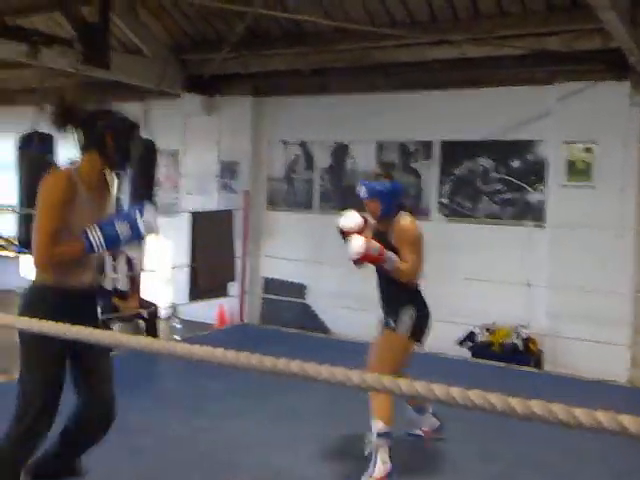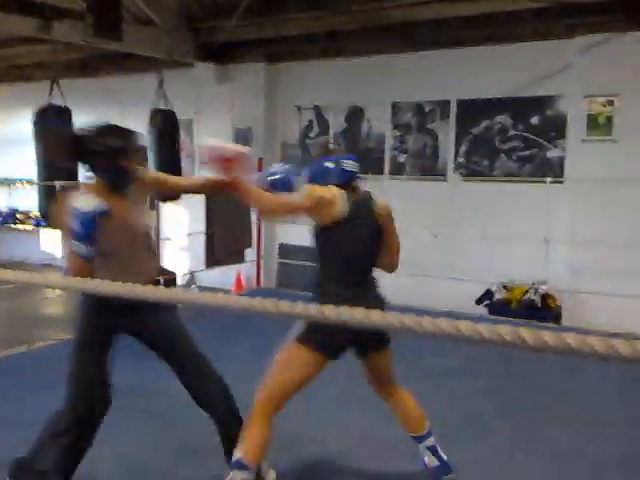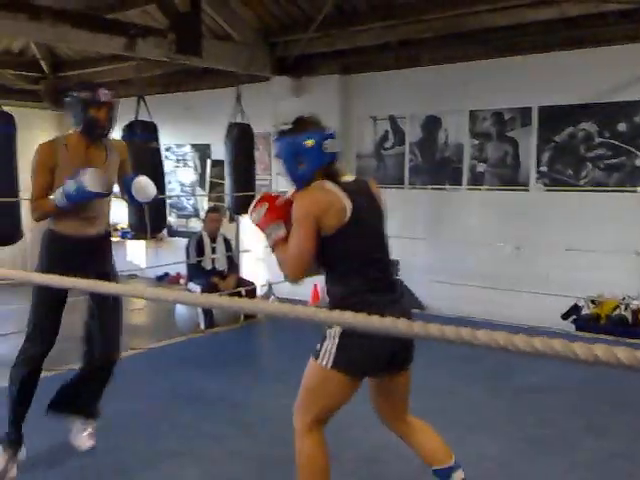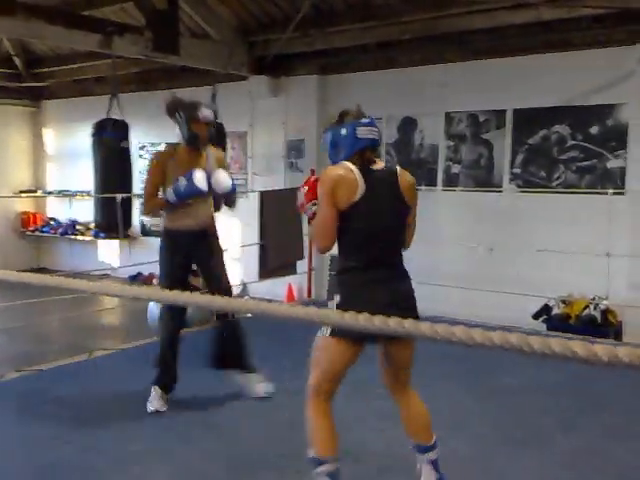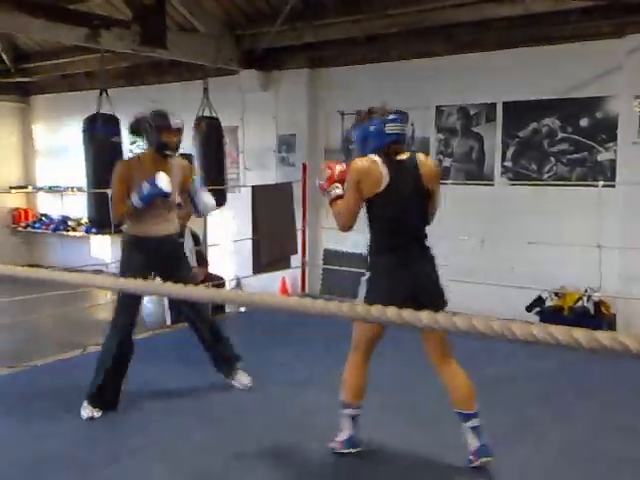
dt=0.7s
person 1, frame 1
left shoulder: (104, 184)
right shoulder: (60, 182)
right elbow: (44, 257)
left wrist: (128, 227)
right wrist: (104, 236)
left hip: (85, 304)
right hip: (49, 305)
left knee: (100, 408)
right knee: (34, 416)
person 1, frame 2
left shoulder: (139, 182)
right shoulder: (75, 205)
left elbow: (194, 185)
right elbow: (77, 276)
right wrist: (83, 238)
left hip: (147, 299)
right hip: (102, 307)
left knee: (204, 382)
right knee: (84, 403)
person 1, frame 3
left shoulder: (118, 150)
right shoulder: (51, 151)
left elbow: (129, 187)
right elbow: (37, 211)
left wrist: (137, 189)
right wrist: (69, 195)
left hip: (99, 250)
right hip: (59, 251)
left knee: (107, 342)
right knee: (38, 343)
left ankle: (79, 411)
person 1, frame 4
left shoulder: (217, 158)
right shoulder: (163, 160)
left elbow: (230, 203)
right elbow: (148, 208)
left wrist: (225, 191)
right wrist: (176, 193)
left hip: (206, 239)
right hip: (175, 243)
left knee: (225, 308)
right knee: (173, 316)
left ankle: (244, 369)
right ankle: (162, 385)
person 1, frame 5
left shoulder: (182, 166)
right shoulder: (128, 167)
left elbow: (193, 204)
right elbow: (117, 214)
left wrist: (203, 204)
right wrist: (143, 196)
left hip: (171, 246)
right hip: (137, 249)
left knee: (198, 311)
right knee: (123, 322)
left ankle: (230, 367)
right ankle: (97, 396)
person 2, frame 1
left shoulder: (405, 225)
right shoulder: (375, 224)
left elbow: (410, 274)
right elbow: (362, 259)
left wrist: (380, 255)
right wrist: (354, 239)
left hip: (408, 312)
right hip: (395, 310)
left knee: (376, 378)
right knee: (387, 373)
right ankle: (429, 422)
person 2, frame 2
left shoulder: (324, 197)
right shoulder: (380, 207)
left elbow: (268, 207)
left wrist: (234, 174)
right hip: (370, 310)
left knee: (263, 406)
right knee: (387, 387)
person 2, frame 3
left shoulder: (312, 196)
right shoulder: (367, 187)
left elbow: (295, 270)
left wrist: (273, 229)
left hip: (358, 324)
right hip: (396, 316)
left knee: (306, 423)
right knee: (397, 418)
person 2, frame 4
left shoulder: (335, 176)
right shoulder: (404, 180)
left elbow: (323, 243)
left wrist: (314, 209)
left hip: (356, 299)
right hip: (398, 294)
left knee: (317, 394)
right knee: (401, 390)
person 2, frame 5
left shoulder: (361, 168)
right shoulder: (428, 166)
left elbow: (344, 223)
left wrist: (334, 192)
left hip: (386, 277)
right hip: (423, 272)
left knee: (359, 355)
right knee: (444, 361)
left ankle: (348, 434)
right ankle: (476, 442)
